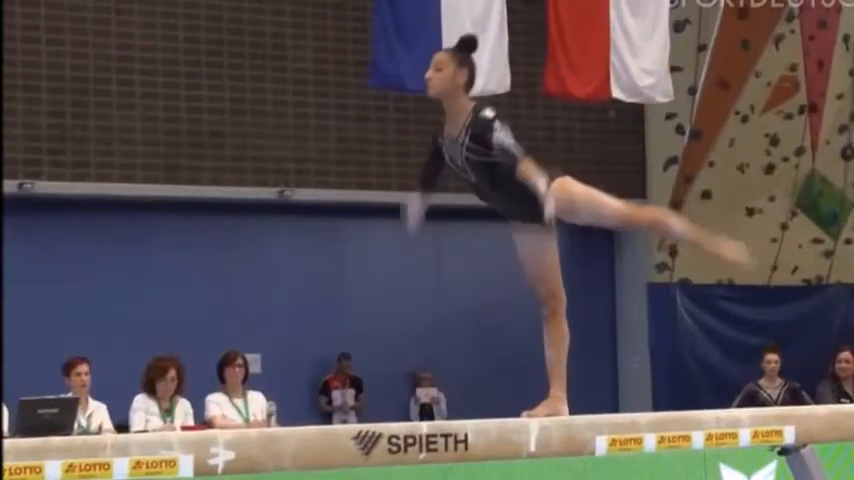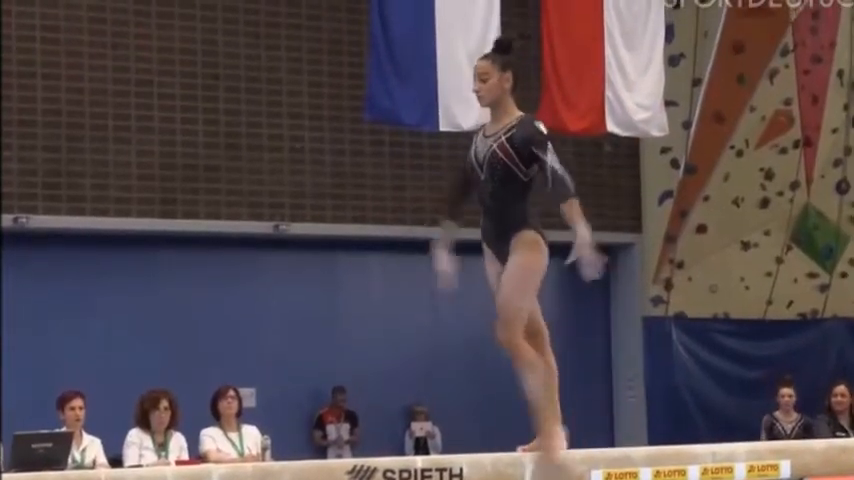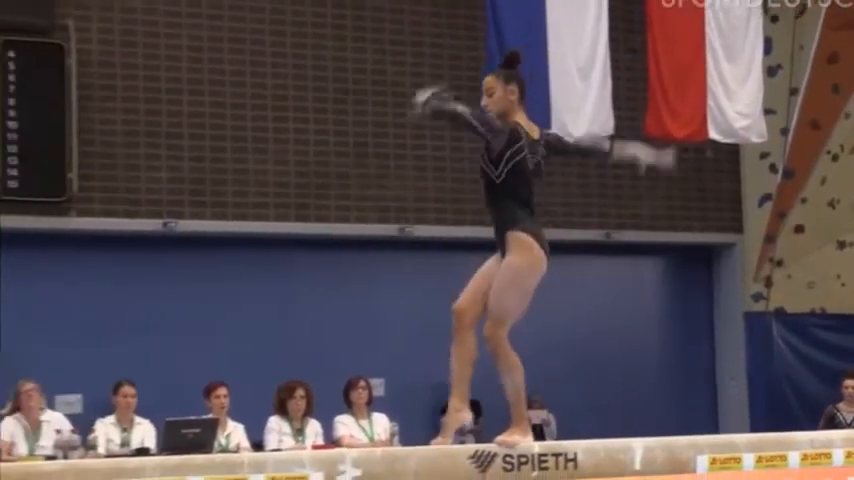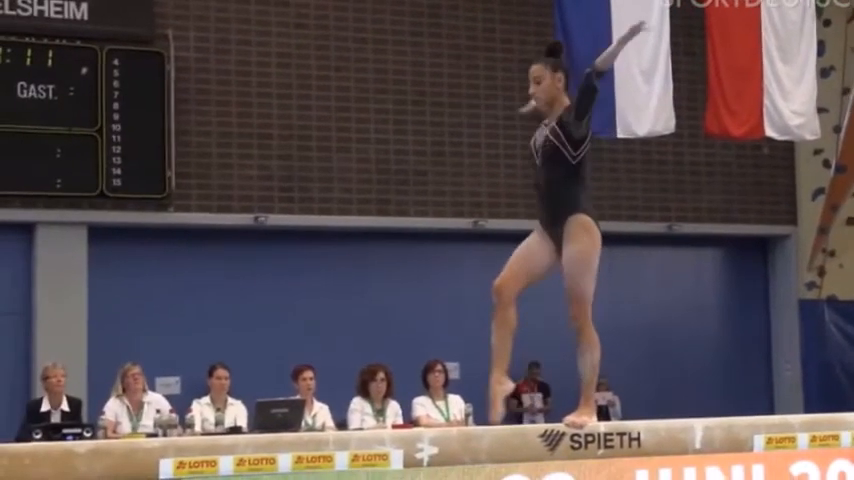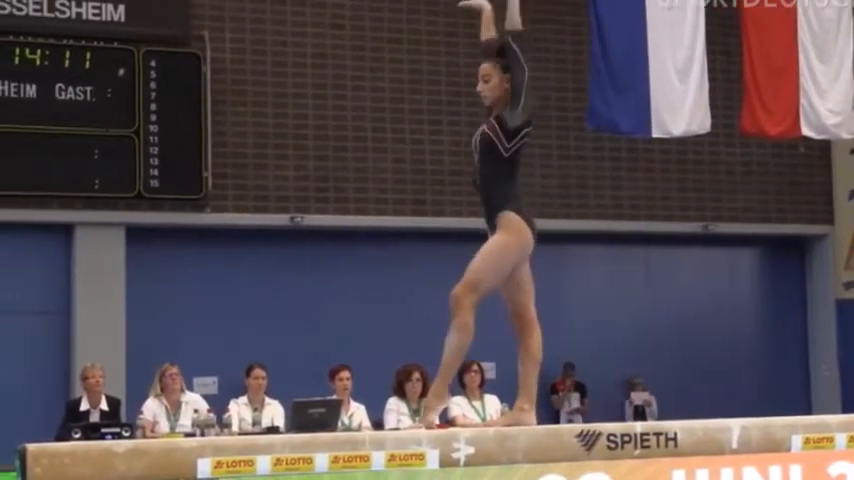
dt=1s
person 1, frame 1
left shoulder: (484, 120)
right shoulder: (444, 134)
left elbow: (513, 152)
right elbow: (431, 169)
left wrist: (539, 184)
right wrist: (418, 202)
left hip: (549, 198)
right hip: (524, 216)
right knee: (551, 303)
left ankle: (712, 244)
right ankle: (557, 397)
person 1, frame 2
left shoulder: (529, 129)
right shoulder: (480, 135)
left elbow: (559, 181)
right elbow: (461, 189)
left wrist: (583, 234)
right wrist: (443, 246)
left hip: (525, 241)
right hip: (493, 245)
left knee: (510, 336)
right knee: (533, 338)
left ankle: (550, 426)
right ankle: (548, 429)
person 1, frame 3
left shoulder: (500, 130)
right shoulder: (539, 137)
left elbow: (447, 109)
right elbow: (594, 145)
left wrist: (425, 99)
right wrist: (644, 152)
left hip: (524, 246)
right hip: (510, 247)
left knee: (494, 334)
right knee: (462, 313)
left ankle: (520, 427)
right ankle: (458, 407)
person 1, frame 4
left shoulder: (575, 116)
right shoulder: (545, 122)
left elbow: (591, 79)
left wrist: (619, 42)
right wrist: (538, 104)
left hip: (577, 228)
right hip: (547, 229)
left knee: (580, 317)
right knee: (503, 289)
left ankle: (587, 407)
right ankle: (499, 378)
person 1, frame 5
left shoulder: (515, 114)
right shoulder: (496, 115)
left elbow: (514, 55)
right elbow: (493, 54)
left hip: (513, 226)
right hip: (504, 228)
left knee: (462, 297)
right knee: (524, 317)
left ankle: (439, 392)
right ankle: (525, 406)
